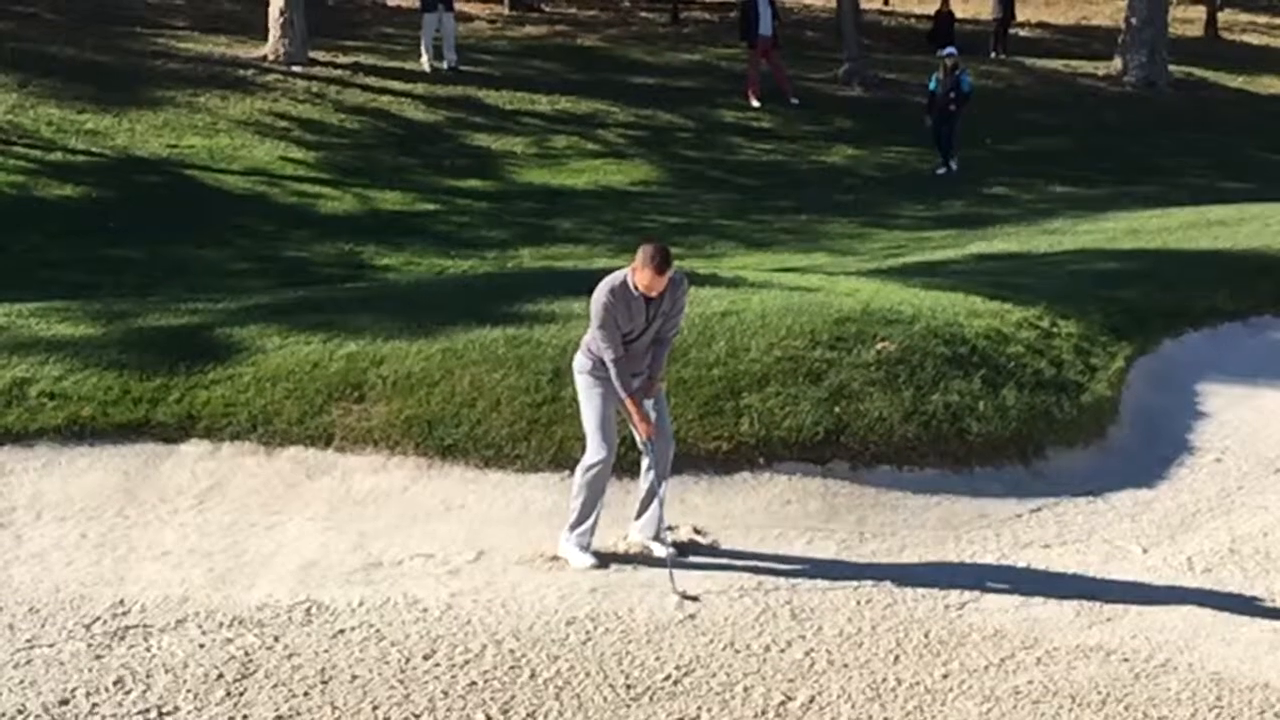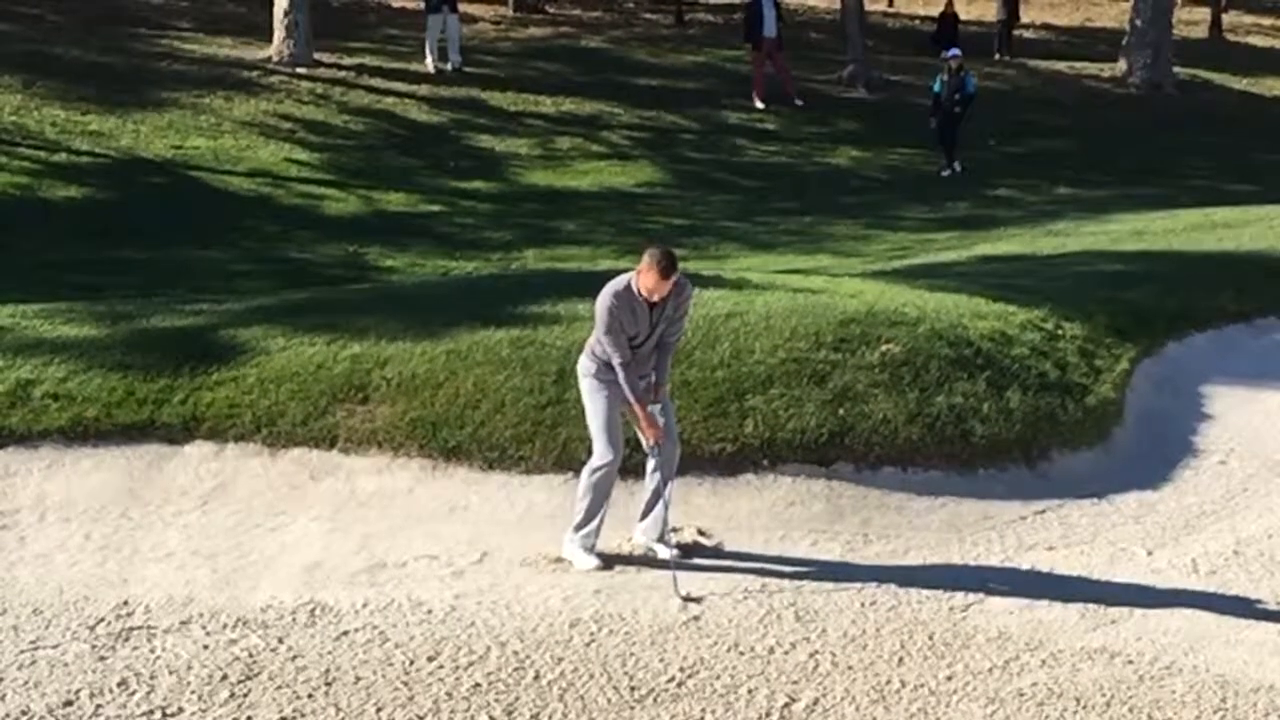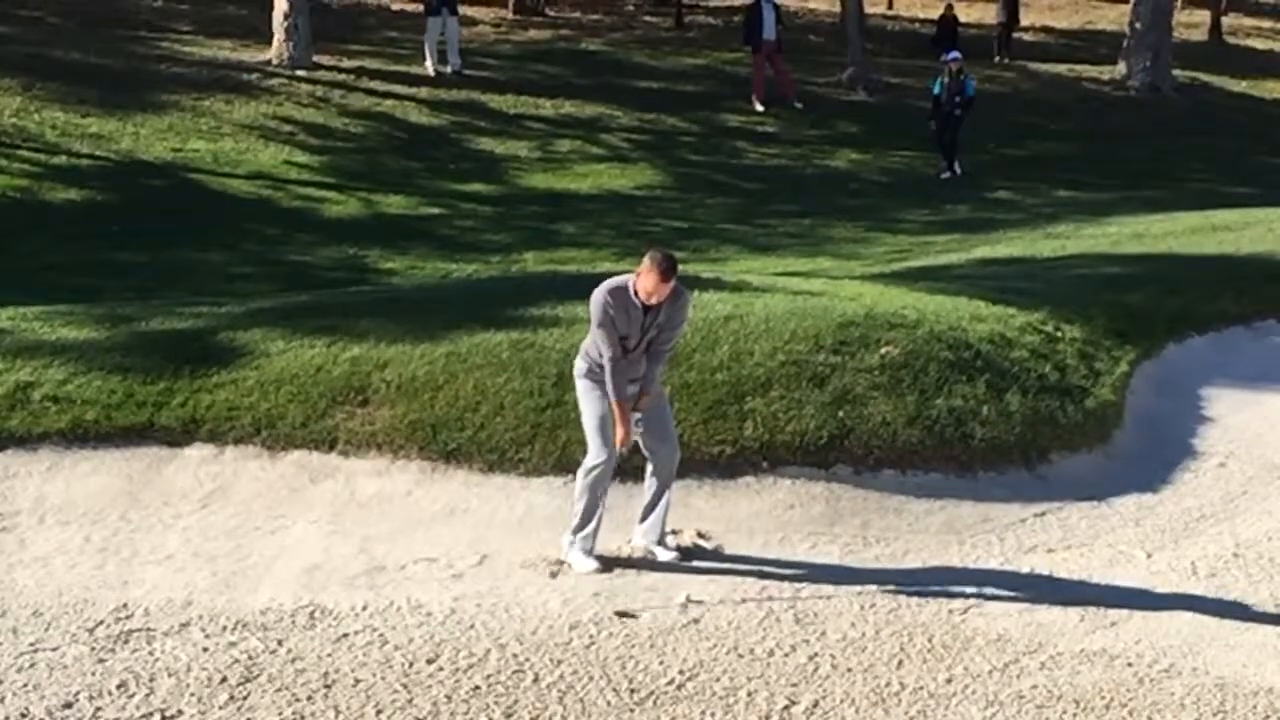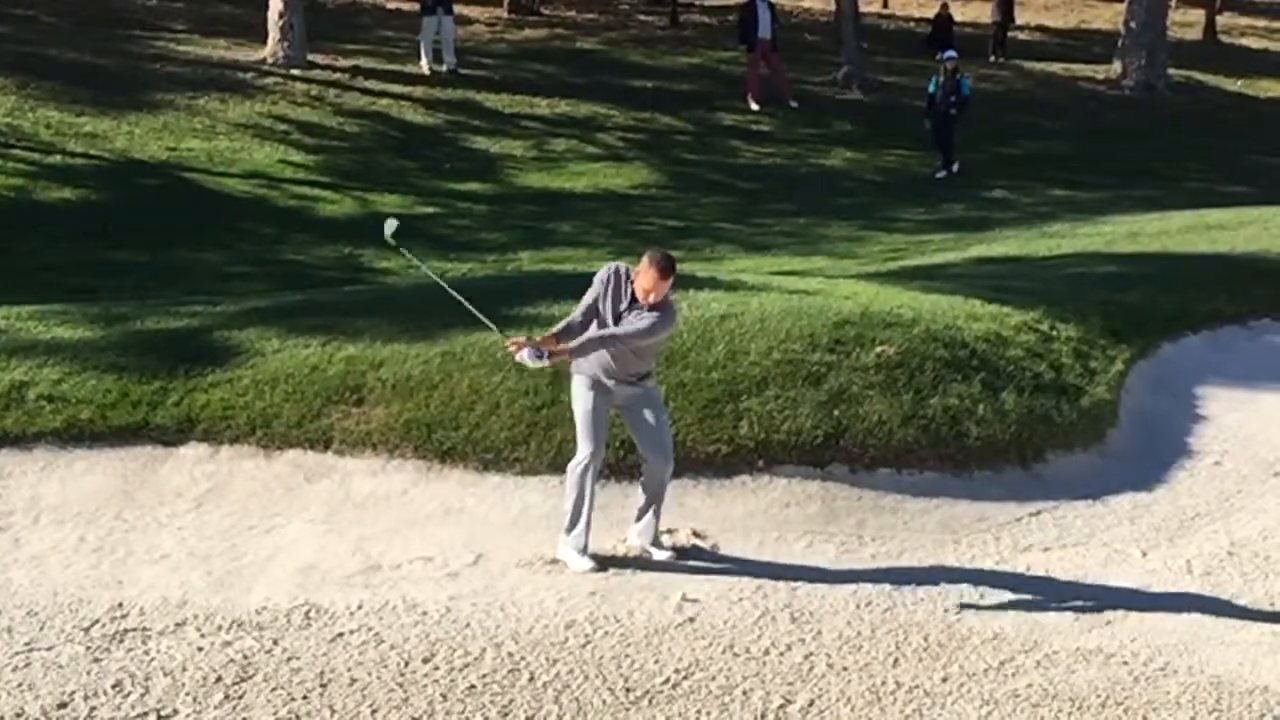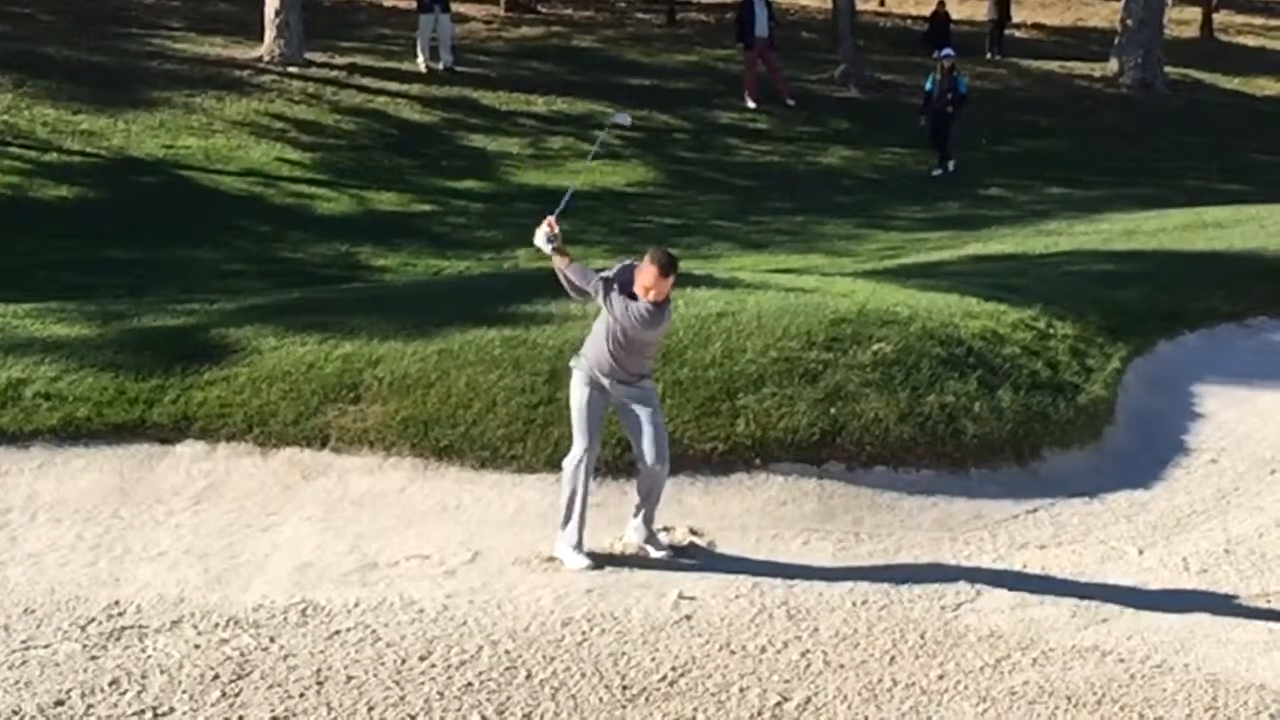
dt=1s
person 1, frame 1
left shoulder: (678, 285)
right shoulder: (607, 295)
left elbow: (665, 336)
right elbow: (613, 358)
left wrist: (653, 381)
right wrist: (635, 411)
left hip: (641, 370)
right hip: (598, 370)
left knee: (662, 445)
right knee: (601, 451)
left ankle: (646, 529)
right ankle: (574, 539)
person 1, frame 2
left shoulder: (682, 290)
right shoulder: (611, 300)
left elbow: (668, 342)
right elbow: (620, 362)
left wrist: (659, 390)
right wrist: (642, 415)
left hip: (646, 372)
right hip: (603, 374)
left knee: (668, 447)
right knee: (608, 454)
left ankle: (650, 531)
right ankle: (578, 541)
person 1, frame 3
left shoulder: (679, 302)
right shoulder: (606, 297)
left elbow: (658, 355)
right elbow: (610, 361)
left wrist: (641, 406)
right wrist: (620, 418)
left hip: (641, 379)
right hip: (596, 376)
left knee: (666, 451)
right knee: (602, 455)
left ankle: (649, 535)
right ankle: (577, 544)
person 1, frame 4
left shoulder: (664, 317)
right shoulder: (612, 275)
left elbow: (610, 339)
right elbow: (581, 319)
left wrist: (560, 353)
right wrist: (542, 338)
left hip: (637, 385)
right hip: (592, 376)
left knee: (661, 459)
right knee: (590, 454)
left ankle: (643, 534)
right ankle: (571, 543)
person 1, frame 5
left shoulder: (653, 317)
right shoulder: (627, 270)
left elbow: (601, 290)
right elbow: (581, 291)
left wrist: (563, 259)
right wrist: (556, 254)
left hip: (635, 386)
right hip: (591, 375)
left knee: (656, 461)
right knee: (584, 450)
left ankle: (640, 529)
right ankle: (568, 540)
